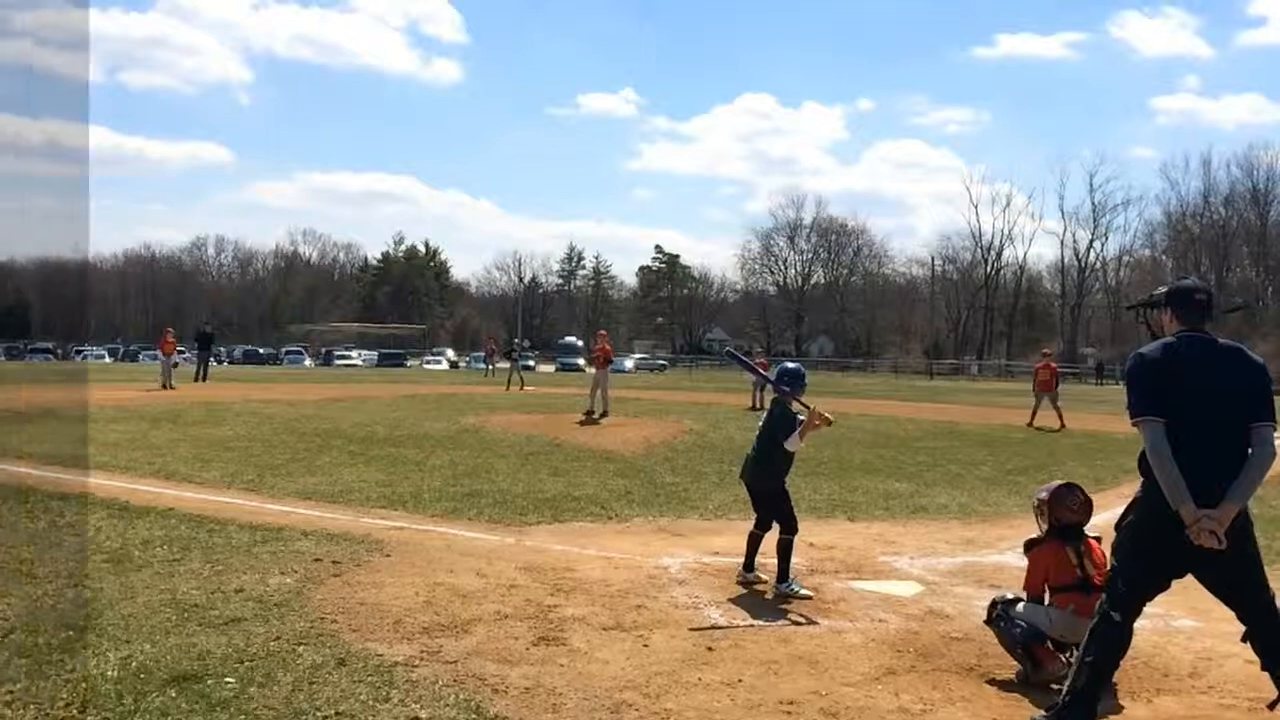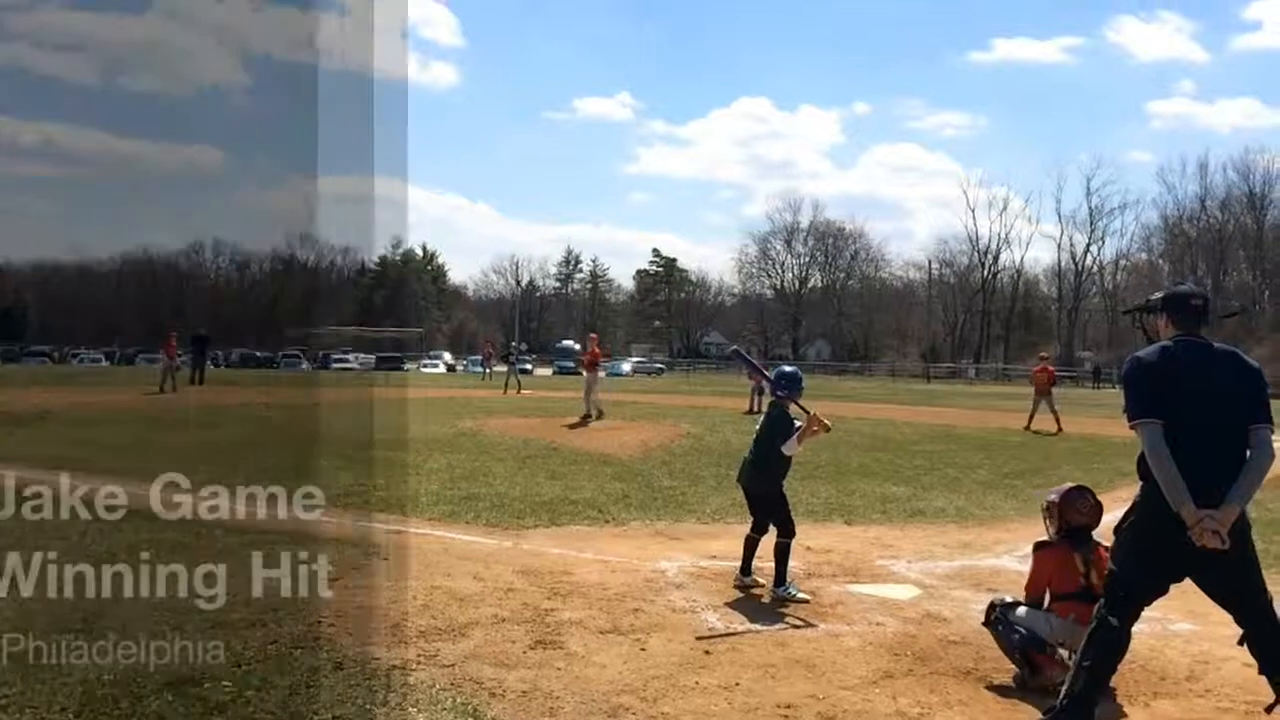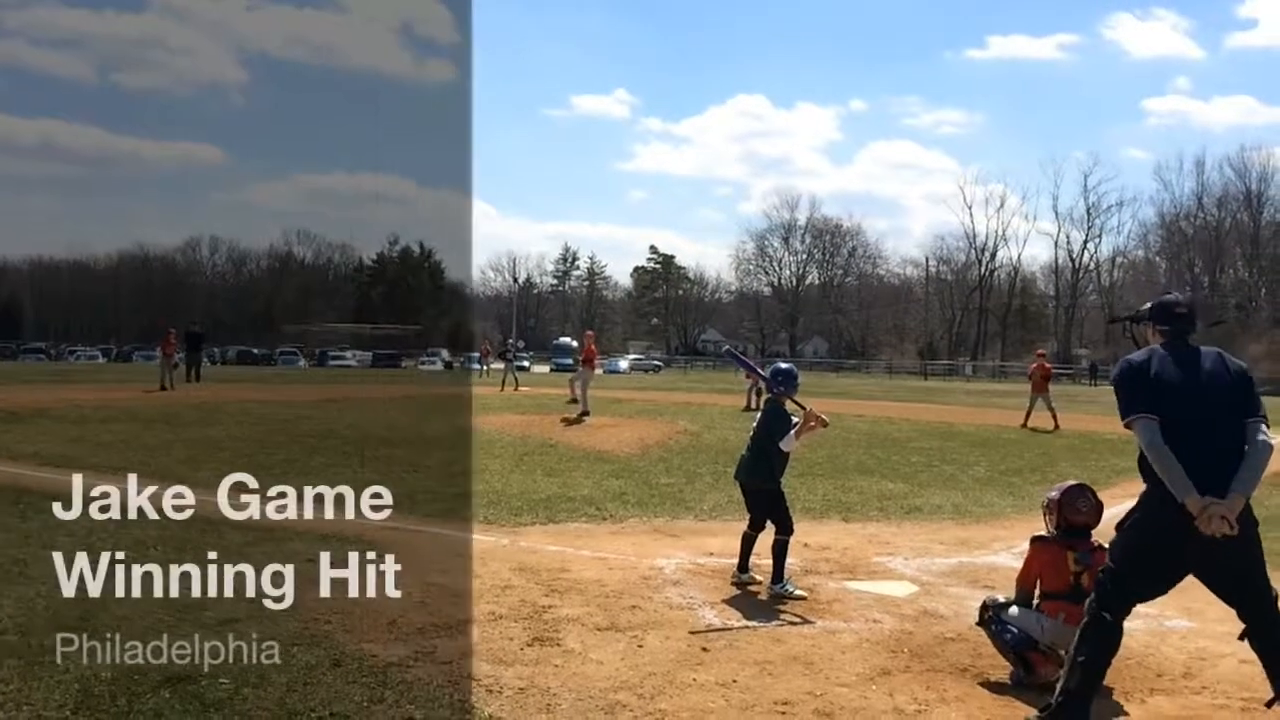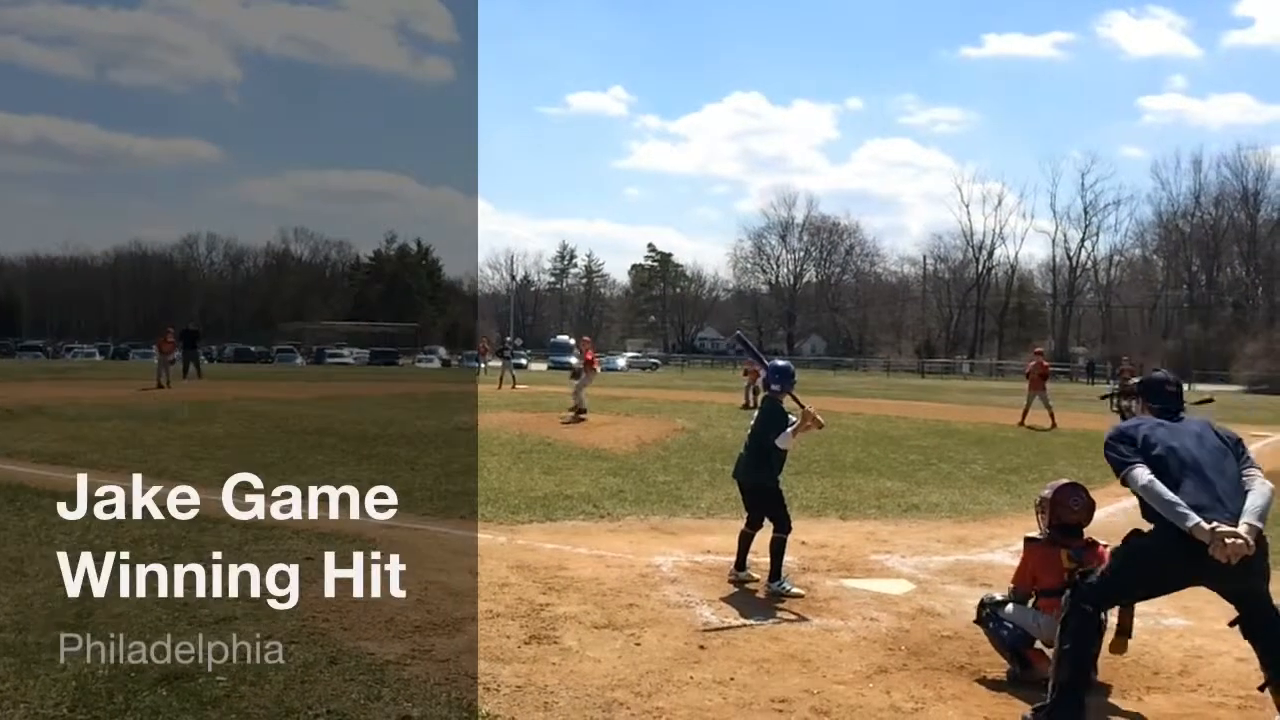
dt=0.4s
person 1, frame 1
left shoulder: (1149, 360)
left elbow: (1155, 442)
left wrist: (1187, 513)
right wrist: (1224, 512)
left hip: (1161, 510)
right hip: (1227, 516)
left knee: (1118, 611)
person 1, frame 2
left shoulder: (1145, 364)
left elbow: (1154, 444)
left wrist: (1188, 514)
right wrist: (1226, 514)
left hip: (1161, 514)
right hip: (1225, 517)
left knee: (1115, 615)
person 1, frame 3
left shoulder: (1136, 367)
right shoulder: (1233, 368)
left elbow: (1151, 440)
left wrist: (1194, 503)
right wrist: (1232, 503)
left hip: (1166, 511)
right hip: (1231, 515)
left knee: (1107, 607)
person 1, frame 4
left shoulder: (1126, 432)
right shoulder: (1221, 433)
left elbow: (1144, 483)
left wrist: (1201, 530)
right wrist: (1247, 531)
left hip: (1179, 541)
right hip: (1243, 545)
left knee: (1085, 600)
person 2, frame 1
left shoulder: (779, 408)
right shoulder: (783, 412)
left elbow: (798, 427)
right elbow: (790, 445)
left wrist: (817, 422)
right wrist: (809, 424)
left hip: (756, 473)
right hip: (767, 478)
left knee: (764, 520)
right knee: (788, 525)
left ankle: (747, 571)
right ankle: (783, 583)
person 2, frame 2
left shoulder: (776, 411)
right shoulder: (781, 416)
left elbow: (795, 433)
right elbow: (788, 449)
left wrist: (814, 428)
right wrist: (807, 428)
left hip: (752, 477)
right hip: (764, 481)
left knee: (760, 524)
right knee: (786, 529)
left ankle: (744, 575)
right ankle: (780, 587)
person 2, frame 3
left shoulder: (771, 408)
right shoulder: (777, 412)
left elbow: (791, 430)
right elbow: (786, 444)
left wrist: (812, 424)
right wrist: (805, 423)
left hip: (749, 474)
right hip: (762, 478)
left knee: (757, 521)
right knee: (784, 526)
left ankle: (741, 571)
right ankle: (777, 583)
person 2, frame 4
left shoulder: (769, 405)
right shoulder: (774, 409)
left elbow: (788, 428)
right elbow: (782, 442)
left wrist: (808, 423)
right wrist: (802, 422)
left hip: (747, 472)
right hip: (761, 476)
left knee: (755, 519)
right knee: (782, 524)
left ankle: (739, 569)
right ankle: (775, 582)
person 3, frame 1
left shoulder: (1041, 548)
right shoulder: (1094, 546)
left elbow: (1035, 600)
left hip: (1066, 622)
left knee: (1000, 608)
left ankle: (1045, 664)
person 3, frame 2
left shoulder: (1048, 552)
right shoulder: (1102, 553)
left elbow: (1033, 603)
left hip: (1066, 630)
left knee: (999, 610)
left ankle: (1043, 670)
person 3, frame 3
left shoulder: (1042, 547)
right shoulder: (1101, 554)
left elbow: (1022, 598)
left hip: (1054, 631)
left knee: (992, 609)
left ankle: (1036, 667)
person 3, frame 4
left shoulder: (1036, 547)
right shoulder: (1096, 550)
left elbow: (1015, 597)
left hip: (1050, 628)
left knee: (990, 607)
left ankle: (1035, 665)
